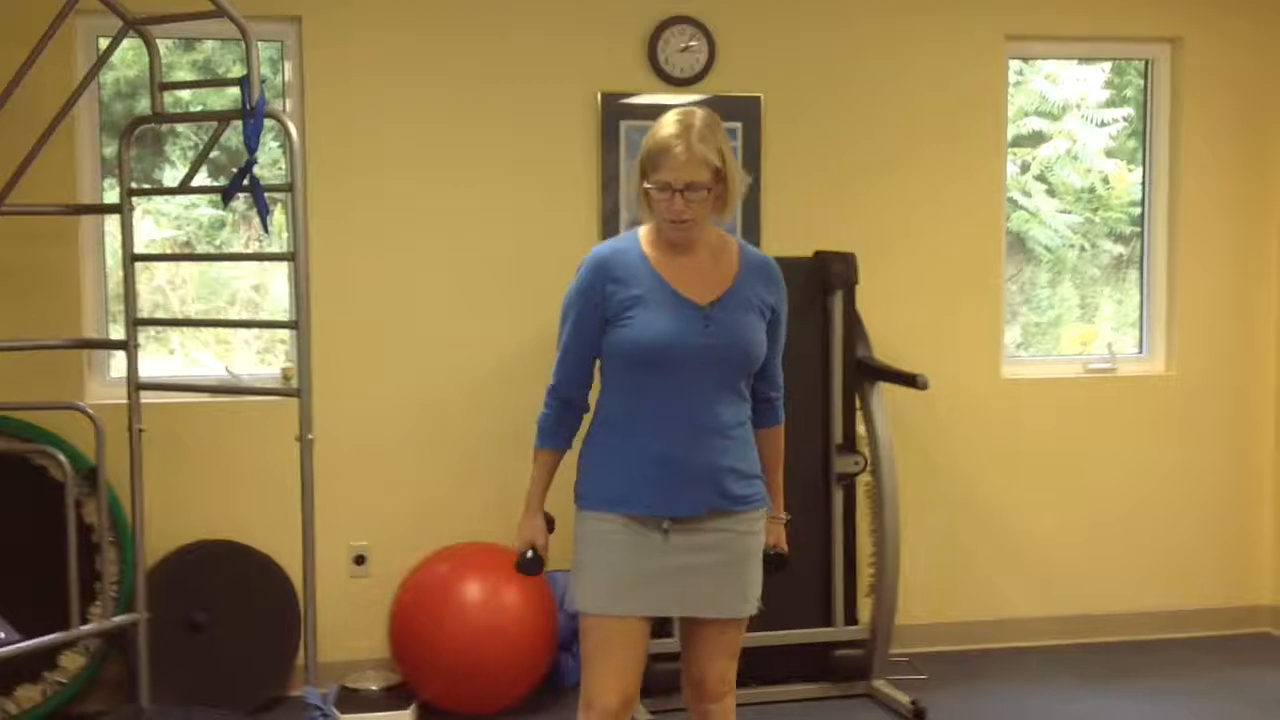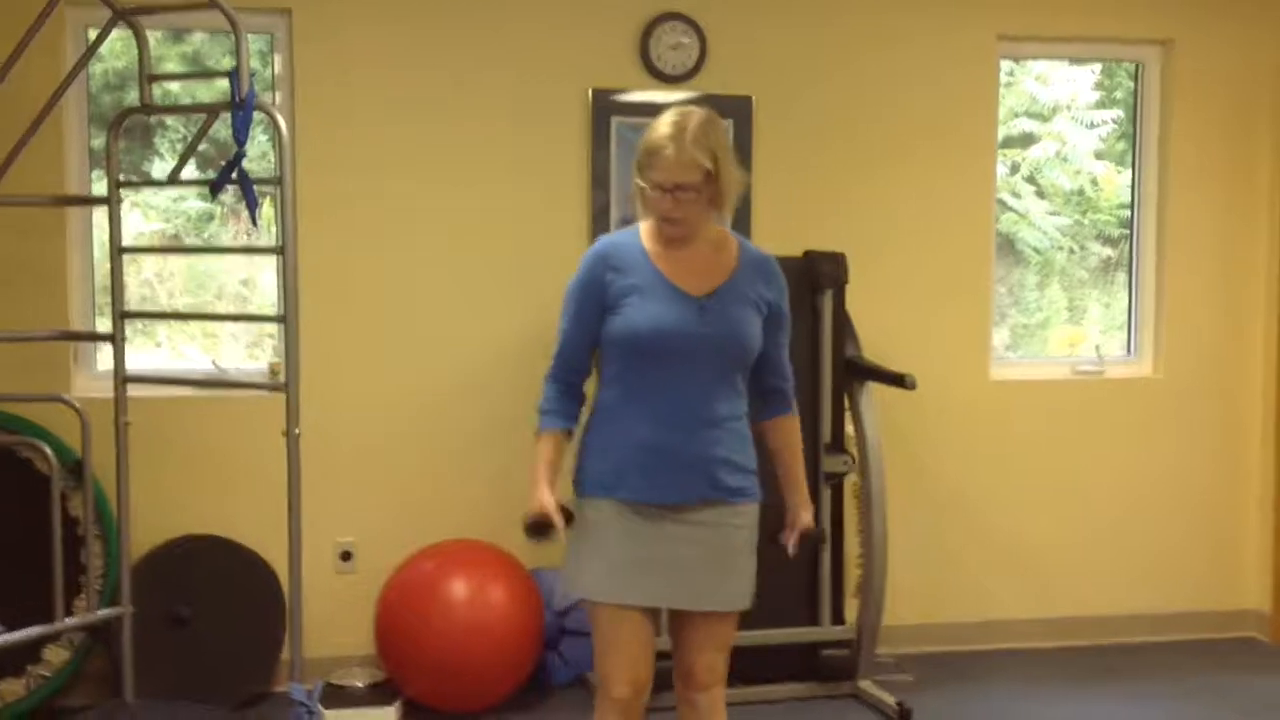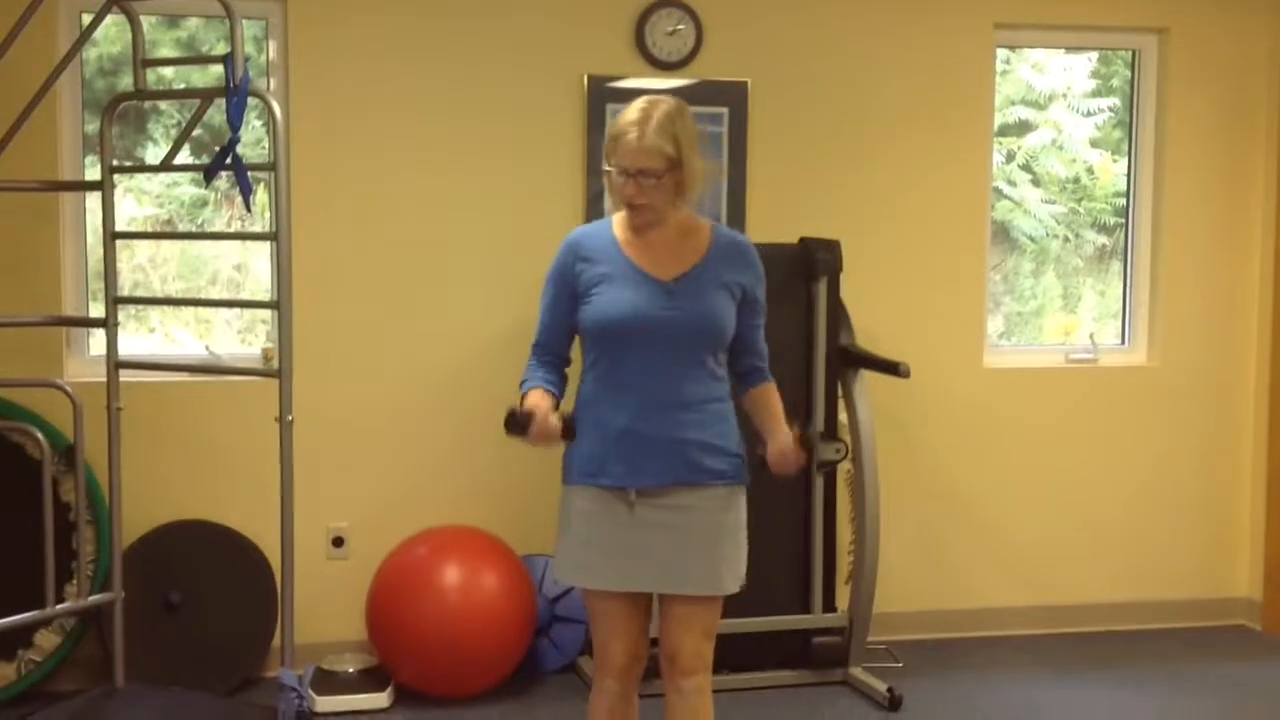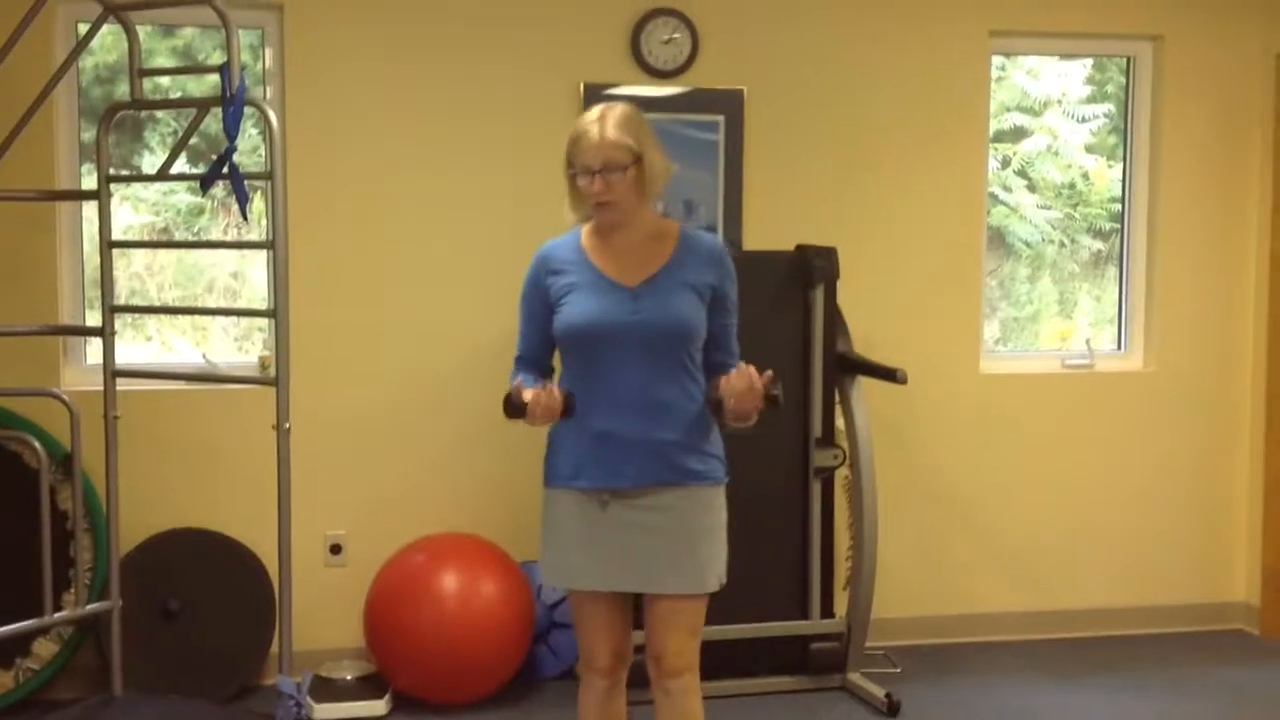
dt=0.3s
person 1, frame 1
left shoulder: (761, 276)
right shoulder: (608, 269)
left elbow: (767, 402)
right elbow: (566, 395)
left wrist: (775, 508)
right wrist: (533, 506)
left hip: (725, 515)
right hip: (622, 515)
person 1, frame 2
left shoulder: (760, 274)
right shoulder: (609, 262)
left elbow: (774, 393)
right elbow: (565, 380)
left wrist: (798, 497)
right wrist: (544, 480)
left hip: (719, 504)
right hip: (619, 502)
person 1, frame 3
left shoulder: (734, 257)
right shoulder: (583, 251)
left elbow: (750, 367)
right elbow: (547, 357)
left wrist: (777, 434)
right wrist: (540, 406)
left hip: (703, 486)
right hip: (605, 485)
left knee: (687, 667)
right knee: (617, 667)
person 1, frame 4
left shoulder: (705, 258)
right shoulder: (554, 263)
left elbow: (721, 363)
right elbow: (530, 363)
left wrist: (738, 397)
right wrist: (534, 395)
left hip: (683, 486)
right hip: (584, 488)
left knee: (674, 667)
right knee: (601, 665)
